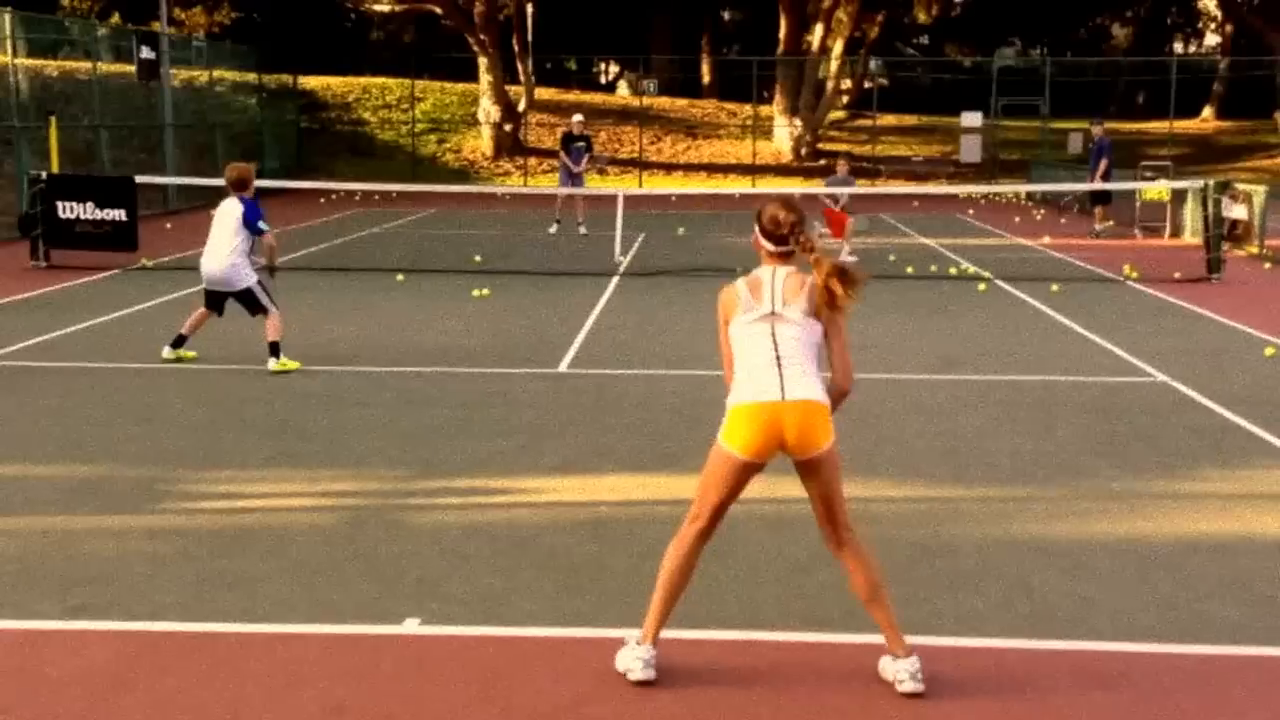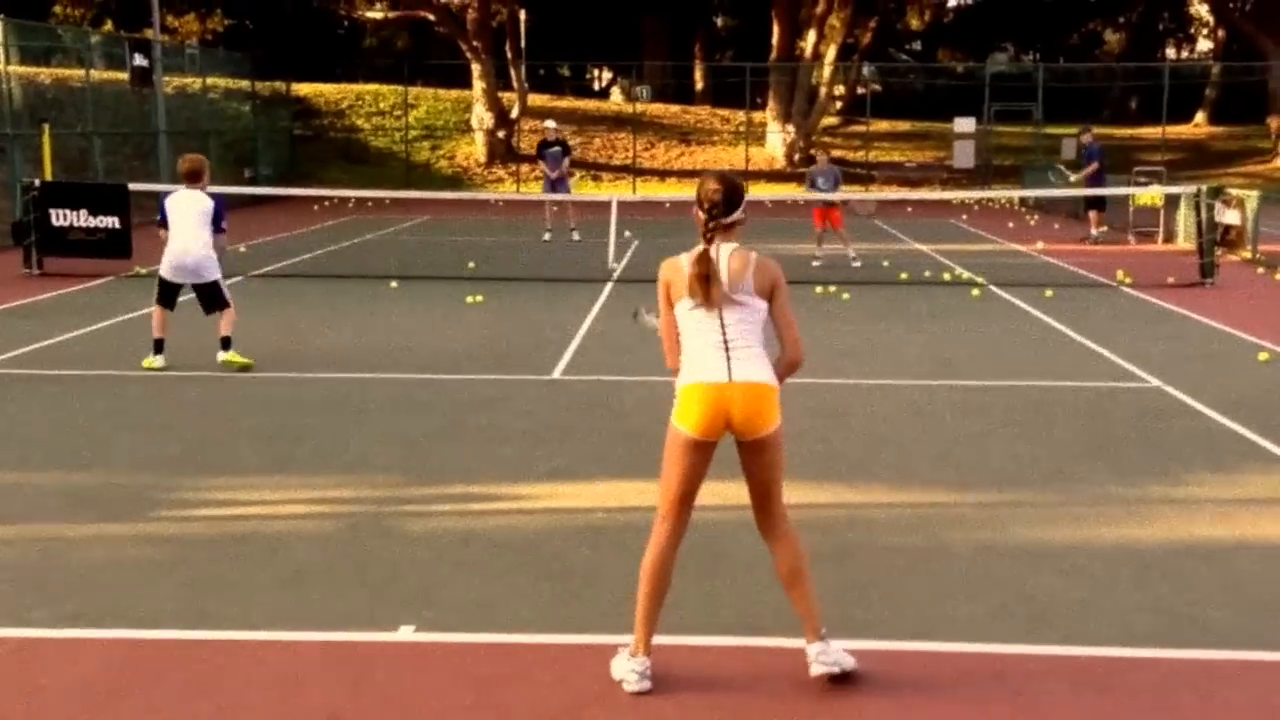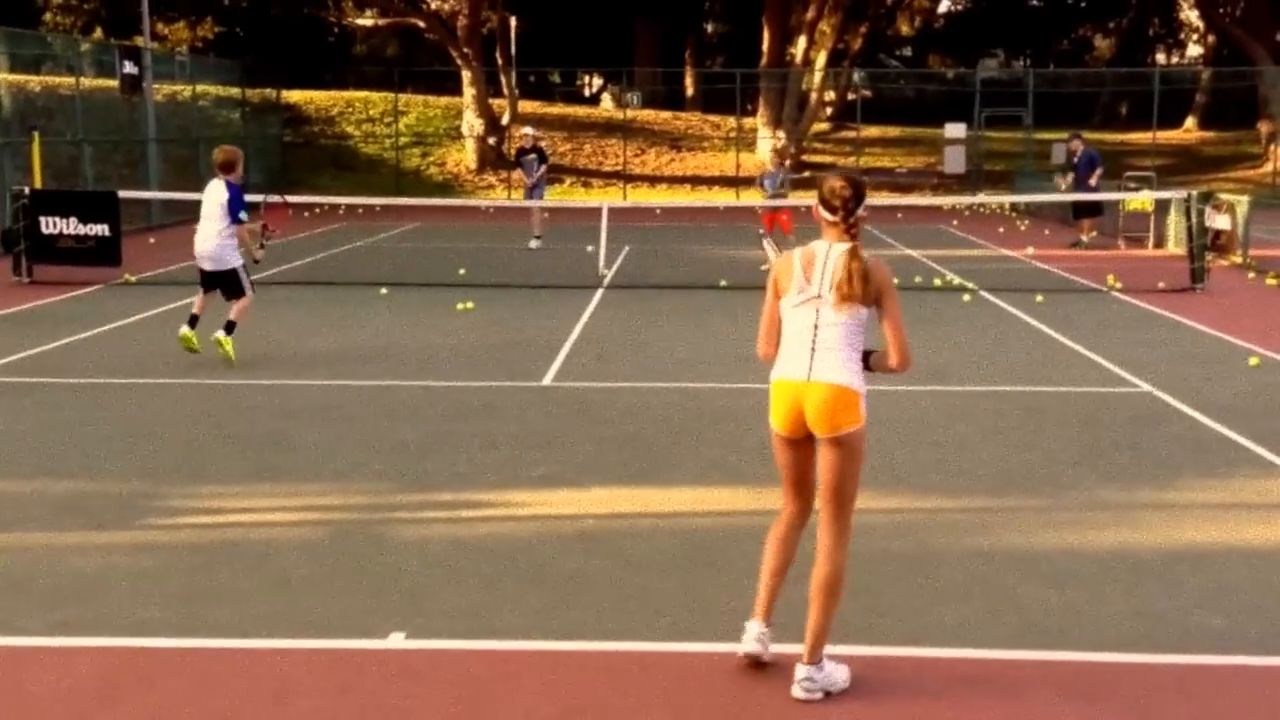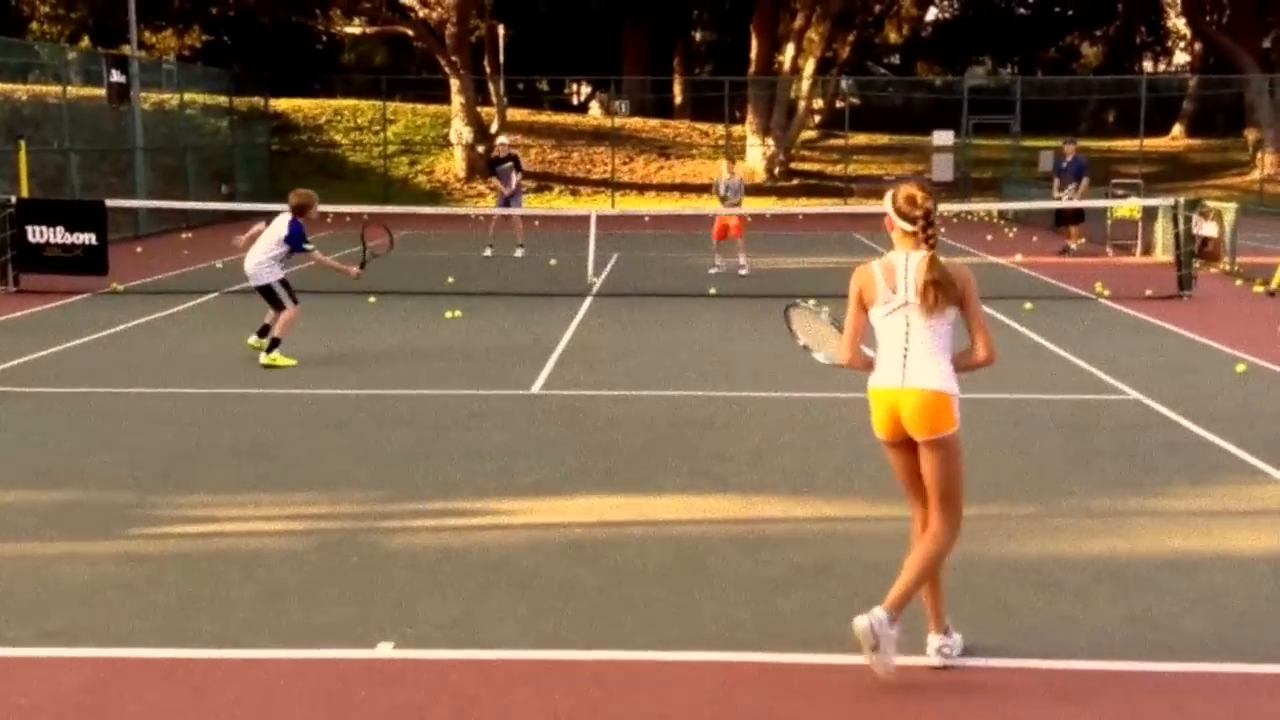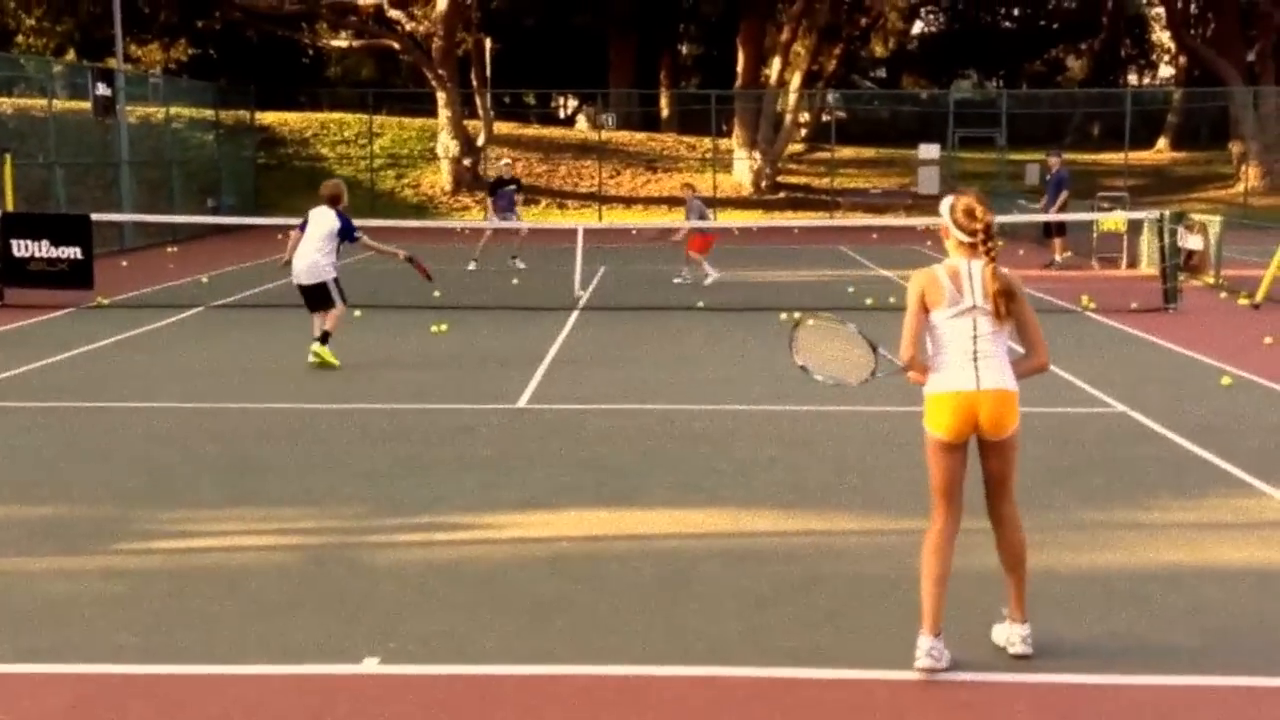
dt=0.5s
person 1, frame 1
left shoulder: (730, 295)
right shoulder: (822, 290)
right elbow: (843, 381)
left hip: (749, 416)
right hip: (809, 412)
left knee: (695, 529)
right knee: (842, 539)
left ankle: (644, 647)
right ankle: (901, 656)
person 1, frame 2
left shoulder: (672, 271)
right shoulder: (765, 269)
right elbow: (794, 355)
left hip: (698, 397)
right hip: (757, 397)
left knee: (667, 529)
right knee: (774, 525)
left ankle: (638, 657)
right ankle: (818, 645)
person 1, frame 3
left shoulder: (785, 265)
right shoulder: (876, 273)
left elbow: (766, 349)
right elbow: (898, 356)
left hip: (785, 393)
right hip: (838, 399)
left knee: (794, 511)
right knee: (833, 532)
left ankle: (758, 625)
right ankle: (811, 666)
person 1, frame 4
left shoulder: (866, 276)
right shoulder: (955, 275)
left elbow: (849, 356)
right elbow: (984, 353)
left hip: (884, 399)
right hip: (932, 400)
left knee: (924, 515)
right knee: (944, 525)
left ankle: (939, 633)
right ankle: (884, 615)
person 1, frame 5
left shoulder: (925, 280)
right shoulder: (1007, 283)
left elbow: (909, 354)
right elbow: (1039, 359)
right wrist: (991, 375)
left hip: (946, 402)
right hip: (1000, 400)
left knee: (943, 519)
right knee: (1002, 510)
left ankle: (930, 637)
right ankle: (1017, 624)
person 2, frame 1
left shoulder: (223, 206)
right shoulder: (249, 206)
right elbow: (268, 241)
right wrist: (271, 261)
left hip: (209, 267)
right hip: (234, 271)
left knee: (208, 309)
right knee: (271, 313)
left ankle: (173, 348)
right ankle: (275, 359)
person 2, frame 2
left shoulder: (168, 199)
right shoulder: (212, 202)
left elbow: (164, 234)
right elbow: (220, 238)
left hip: (174, 260)
right hip: (203, 261)
left knee: (161, 307)
right knee: (226, 309)
left ankle: (156, 355)
right ankle: (225, 351)
person 2, frame 3
left shoulder: (212, 186)
right shoulder: (234, 193)
right elbow: (240, 231)
left wrist: (253, 227)
right wrist: (255, 251)
left hip: (202, 248)
right hip: (223, 251)
left knee: (206, 290)
right knee: (245, 296)
left ankle: (189, 328)
right ankle: (224, 333)
person 2, frame 4
left shoulder: (284, 217)
right shoulder: (295, 231)
left elbow: (262, 226)
right elbow: (318, 258)
left wrist: (245, 238)
right wrist: (348, 270)
left hip: (257, 264)
right hip: (263, 269)
left knee: (285, 303)
right knee: (291, 309)
left ankle: (259, 337)
right ankle: (269, 354)
person 2, frame 5
left shoulder: (314, 212)
right shoulder: (342, 221)
left elbow: (297, 233)
right elbow: (367, 244)
left wrist: (288, 256)
right wrist: (395, 252)
left hip: (299, 267)
right hip: (318, 268)
left knee: (320, 310)
right knee: (338, 307)
left ankle: (317, 352)
right ankle: (321, 344)
